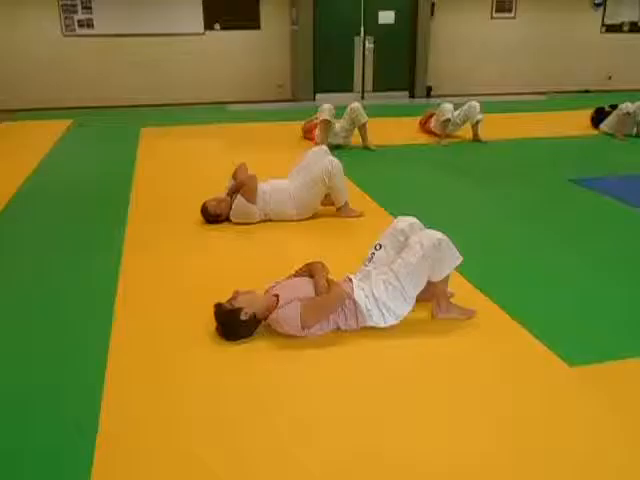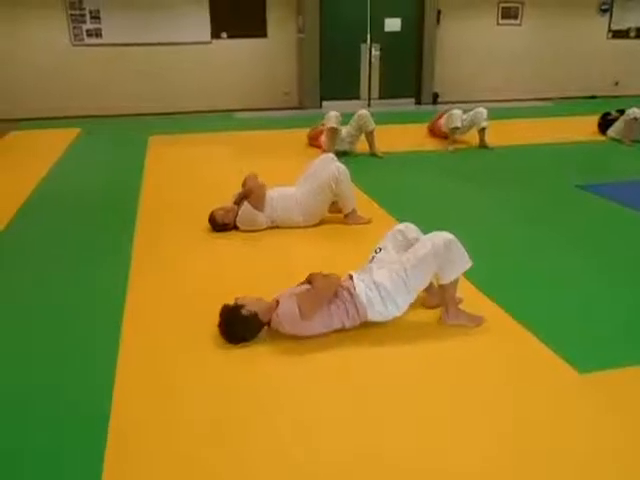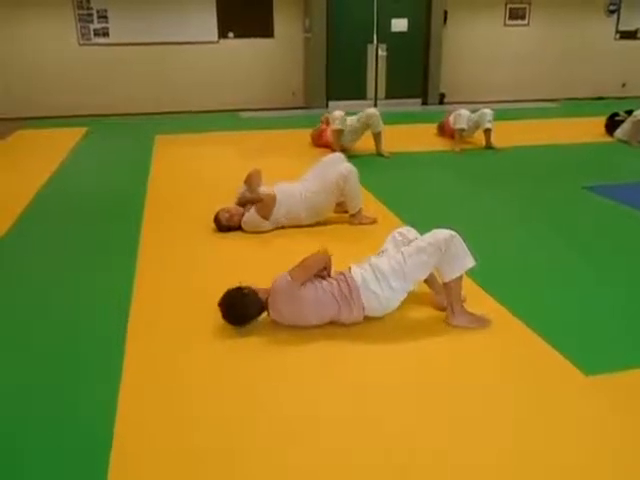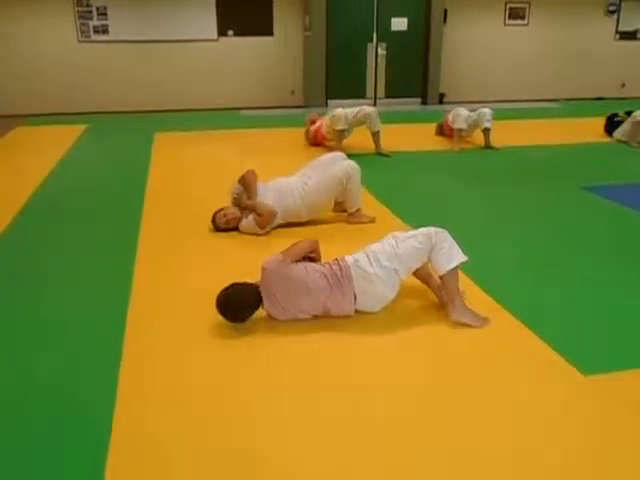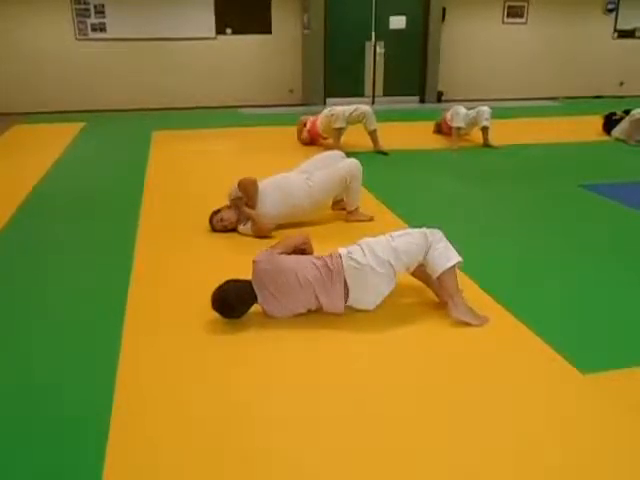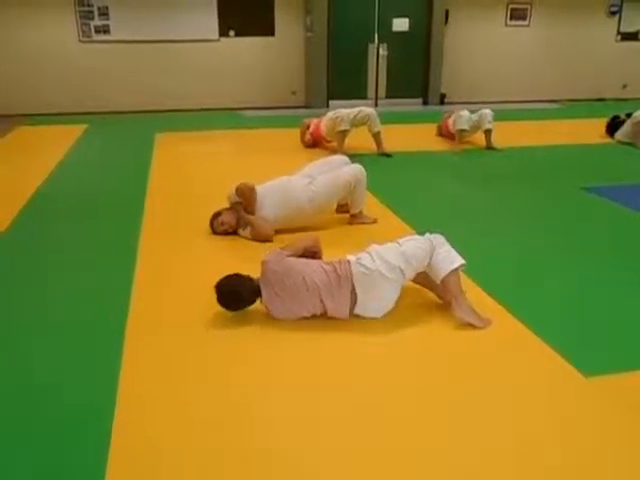
dt=0.4s
person 1, frame 1
left shoulder: (273, 294)
right shoulder: (288, 319)
left elbow: (316, 267)
right elbow: (337, 296)
left wrist: (314, 270)
right wrist: (321, 277)
left hip: (360, 283)
right hip: (377, 304)
left knee: (407, 225)
right knee: (434, 241)
left ankle: (427, 286)
right ankle: (443, 306)
person 1, frame 2
left shoulder: (281, 311)
right shoulder: (288, 314)
left elbow: (314, 281)
right elbow: (331, 281)
left wrist: (314, 280)
right wrist: (320, 281)
left hip: (362, 284)
right hip: (376, 297)
left knee: (404, 230)
right knee: (444, 242)
left ankle: (433, 293)
right ankle: (452, 312)
person 1, frame 3
left shoulder: (279, 315)
right shoulder: (282, 288)
right elbow: (323, 255)
left wrist: (321, 276)
right wrist: (323, 271)
left hip: (366, 303)
right hip: (370, 288)
left knee: (405, 235)
right knee: (446, 239)
left ankle: (441, 293)
right ankle: (457, 312)
person 1, frame 4
left shoulder: (276, 311)
right shoulder: (271, 272)
right elbow: (311, 243)
left wrist: (312, 268)
left hip: (364, 299)
right hip: (360, 274)
left knee: (401, 241)
right knee: (435, 236)
left ankle: (442, 293)
right ankle: (456, 306)
person 1, frame 5
left shoulder: (272, 310)
right shoulder: (263, 265)
right elbow: (302, 238)
left hip: (358, 296)
right hip: (354, 267)
left knee: (404, 248)
right knee: (431, 237)
left ankle: (442, 291)
right ankle: (456, 303)
person 1, frame 6
left shoulder: (275, 311)
right shoulder: (272, 266)
right elbow: (312, 241)
left hip: (365, 305)
right hip: (362, 275)
left knee: (406, 260)
right knee: (434, 242)
left ankle: (446, 295)
right ankle: (459, 304)
person 2, frame 1
left shoulder: (233, 195)
right shoulder: (239, 212)
left elbow: (242, 167)
right elbow: (251, 179)
left wrist: (233, 187)
right wrist: (234, 189)
left hip: (291, 187)
right hip: (297, 201)
left knee: (321, 151)
right knee: (332, 164)
left ankle: (327, 197)
right ankle: (343, 208)
person 2, frame 2
left shoulder: (240, 203)
right shoulder: (246, 218)
left elbow: (252, 177)
right elbow: (260, 187)
left wrist: (241, 194)
right wrist: (241, 196)
left hip: (298, 194)
right hip: (304, 207)
left knee: (329, 159)
right knee: (338, 171)
left ankle: (334, 204)
right ankle: (351, 215)
person 2, frame 3
left shoulder: (243, 196)
right shoulder: (250, 221)
left elbow: (255, 173)
right elbow: (271, 197)
left wrist: (251, 195)
right wrist: (251, 198)
left hip: (302, 189)
right hip: (308, 203)
left knee: (338, 158)
right knee: (347, 170)
left ankle: (340, 204)
right ankle: (356, 215)
person 2, frame 4
left shoulder: (238, 194)
right shoulder: (246, 224)
left elbow: (250, 174)
right elbow: (270, 213)
left wrist: (249, 201)
right wrist: (250, 204)
left hip: (298, 183)
right hip: (306, 198)
left knee: (339, 157)
right knee: (350, 168)
left ankle: (339, 203)
right ankle: (354, 214)
person 2, frame 5
left shoulder: (236, 195)
right shoulder: (244, 226)
left elbow: (249, 181)
right elbow: (268, 227)
right wrist: (248, 211)
left hip: (297, 178)
right hip: (307, 193)
left knee: (337, 156)
right knee: (352, 166)
left ankle: (337, 202)
right ankle: (352, 212)
person 2, frame 6
left shoulder: (235, 198)
right shoulder: (246, 229)
right elbow: (268, 234)
right wrist: (248, 216)
left hip: (299, 182)
right hip: (308, 198)
left knee: (342, 161)
right knee: (357, 172)
left ankle: (342, 205)
right ankle: (357, 215)
